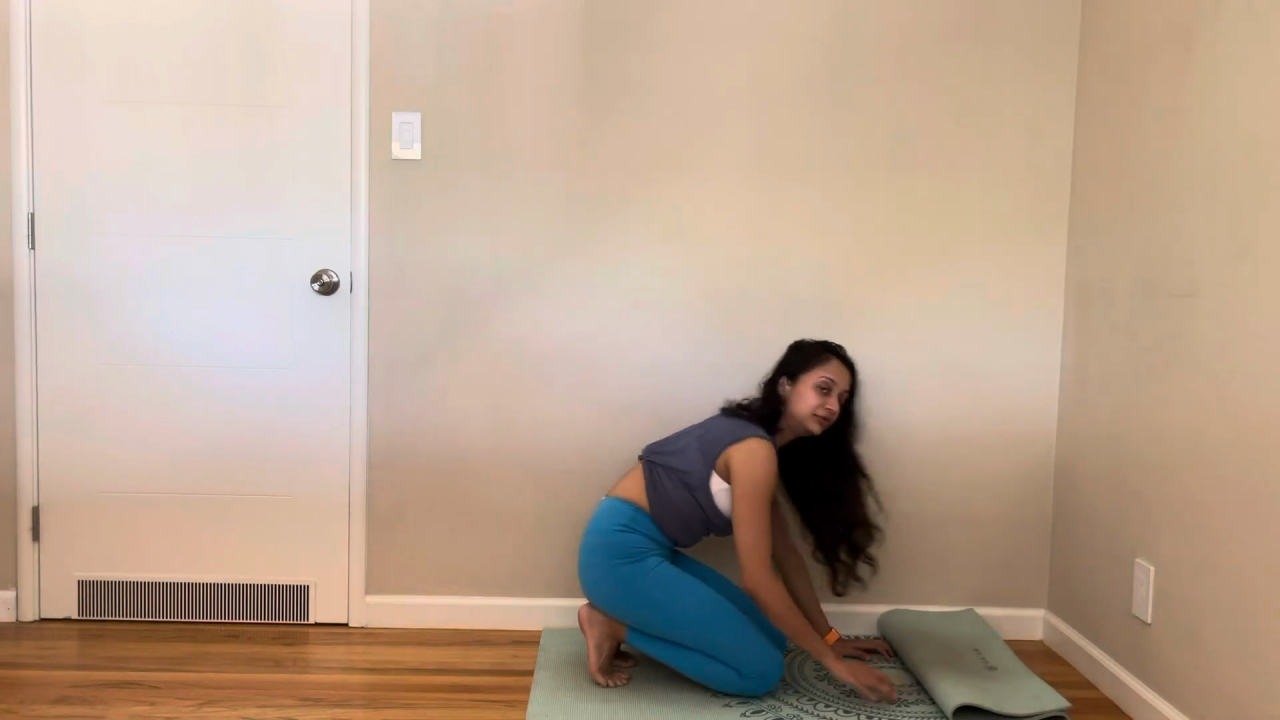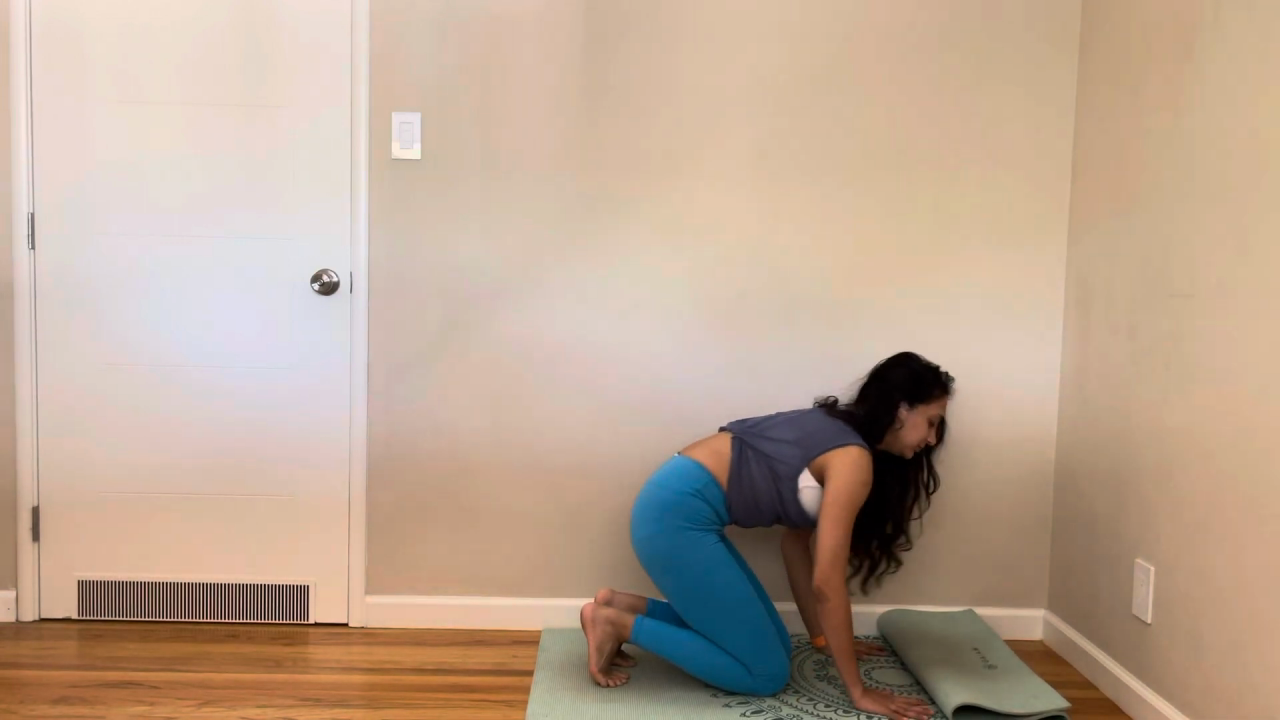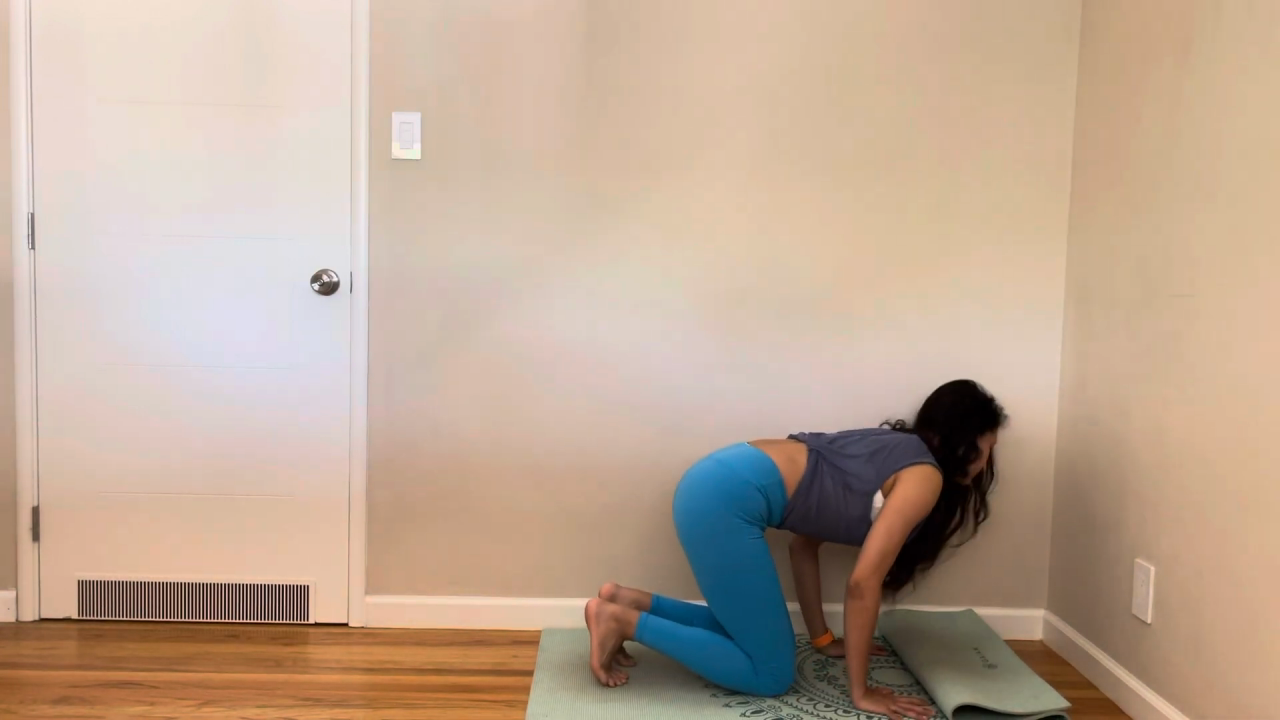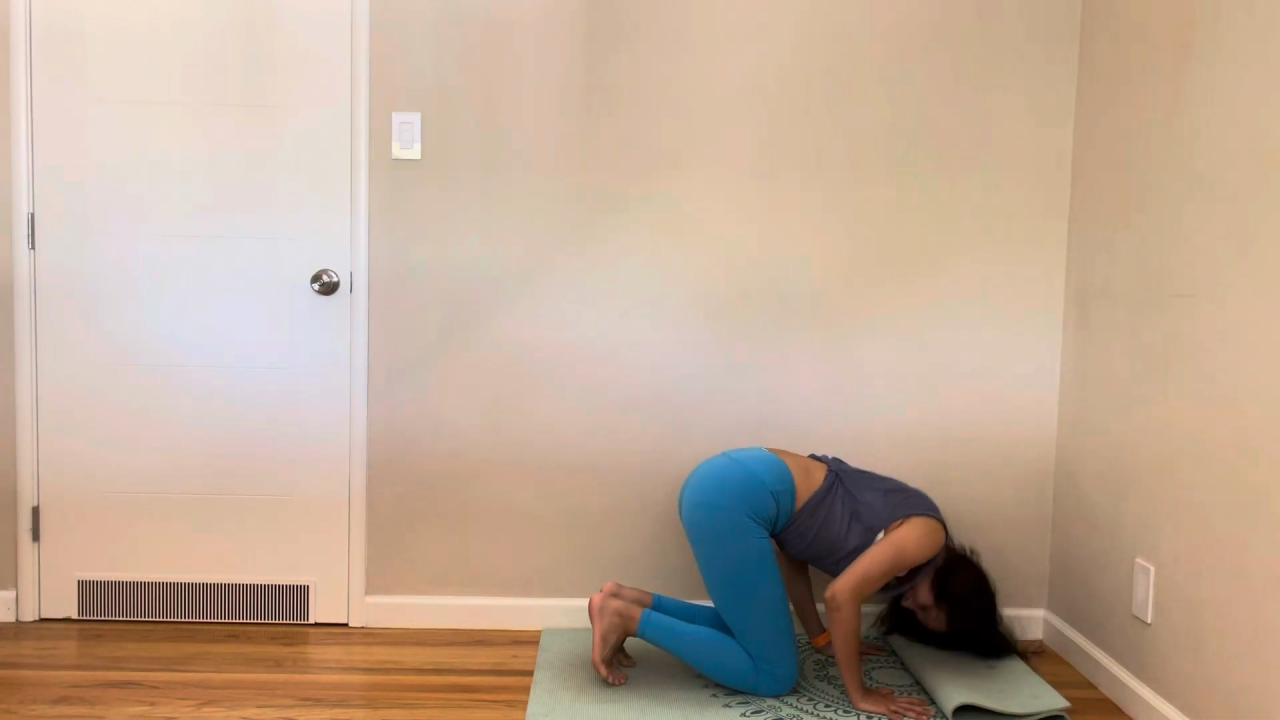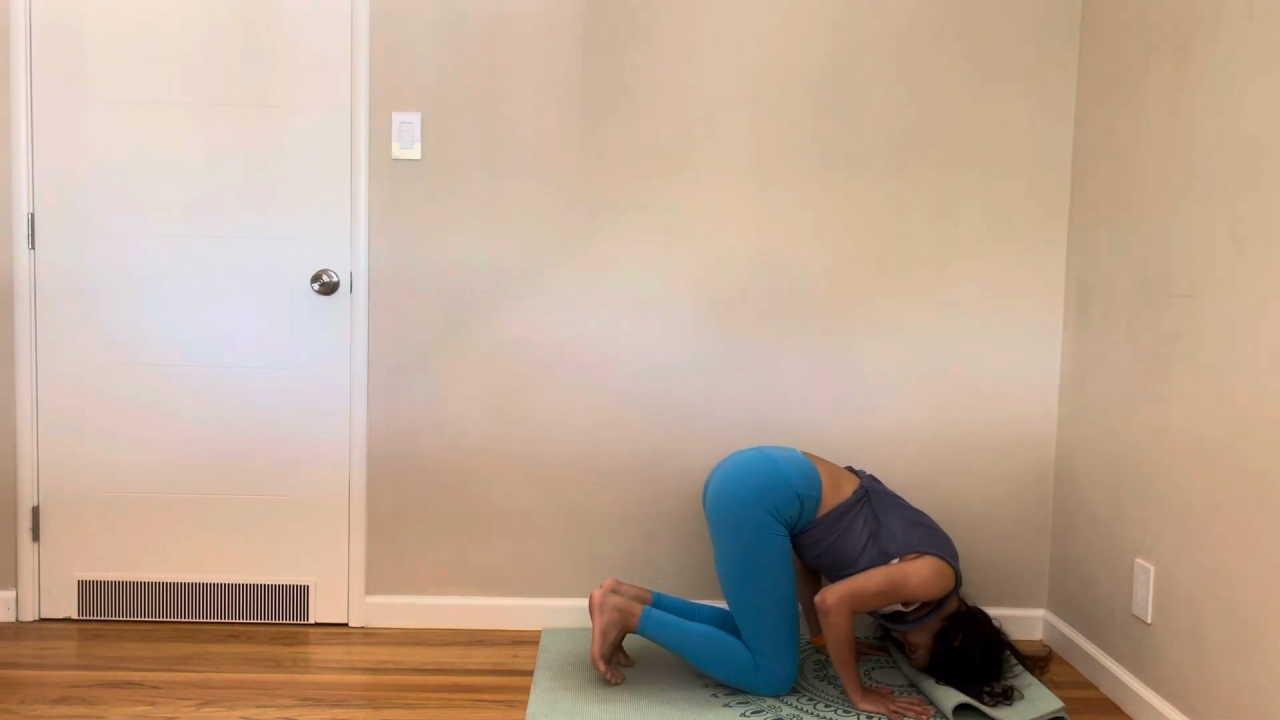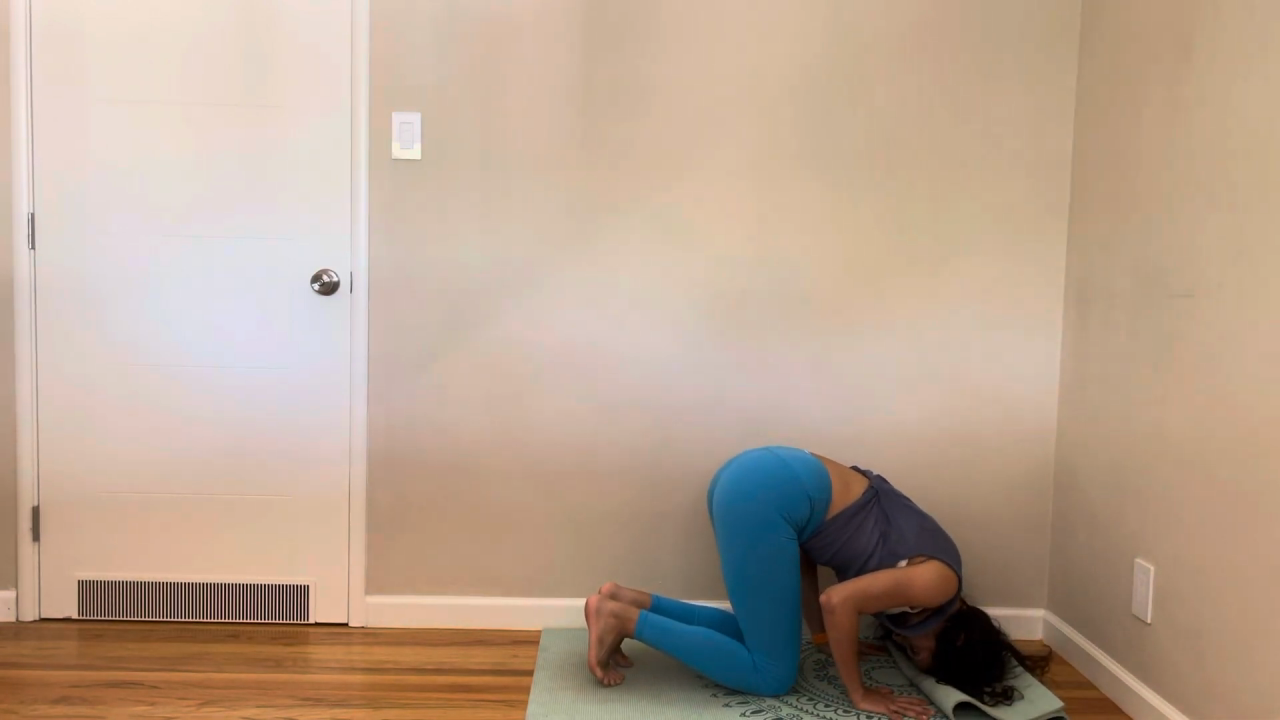
dt=0.7s
person 1, frame 1
left shoulder: (754, 433)
right shoulder: (755, 450)
left elbow: (782, 549)
right elbow: (757, 579)
left wrist: (828, 636)
right wrist: (830, 659)
left hip: (645, 549)
right hip: (622, 555)
left knee: (773, 640)
right knee: (762, 671)
left ankle: (621, 613)
right ankle: (616, 629)
person 1, frame 2
left shoulder: (835, 433)
right shoulder: (853, 458)
left elbow: (797, 542)
right elbow: (827, 583)
left wrist: (822, 638)
left hip: (681, 504)
right hip: (678, 513)
left knee: (774, 646)
right knee: (766, 673)
left ankle: (625, 606)
right ankle: (618, 624)
person 1, frame 3
left shoulder: (894, 453)
right shoulder: (925, 476)
left elbow: (803, 545)
right elbow: (863, 582)
left wrist: (823, 638)
left hip: (715, 483)
right hip: (726, 500)
left knee: (754, 637)
right knee: (772, 675)
left ankle: (628, 600)
right ankle: (623, 621)
person 1, frame 4
left shoulder: (904, 524)
right shoulder: (927, 537)
left elbow: (789, 554)
right elbow: (841, 597)
left wrist: (821, 638)
left hip: (723, 483)
right hip: (734, 499)
left knee: (753, 634)
right knee: (773, 675)
left ankle: (628, 599)
right ankle: (627, 618)
person 1, frame 5
left shoulder: (920, 560)
right shoulder: (935, 576)
left elbow: (805, 560)
right elbow: (833, 602)
left wrist: (826, 639)
left hip: (749, 477)
right hip: (758, 494)
left knee: (756, 637)
right knee: (772, 675)
left ankle: (628, 596)
right ankle: (628, 613)
person 1, frame 6
left shoulder: (924, 565)
right shoulder: (939, 583)
left elbow: (802, 556)
right elbow: (838, 602)
left wrist: (826, 639)
left hip: (753, 477)
right hip: (766, 497)
left knee: (758, 638)
right knee: (772, 675)
left ankle: (627, 600)
right ankle: (625, 619)
